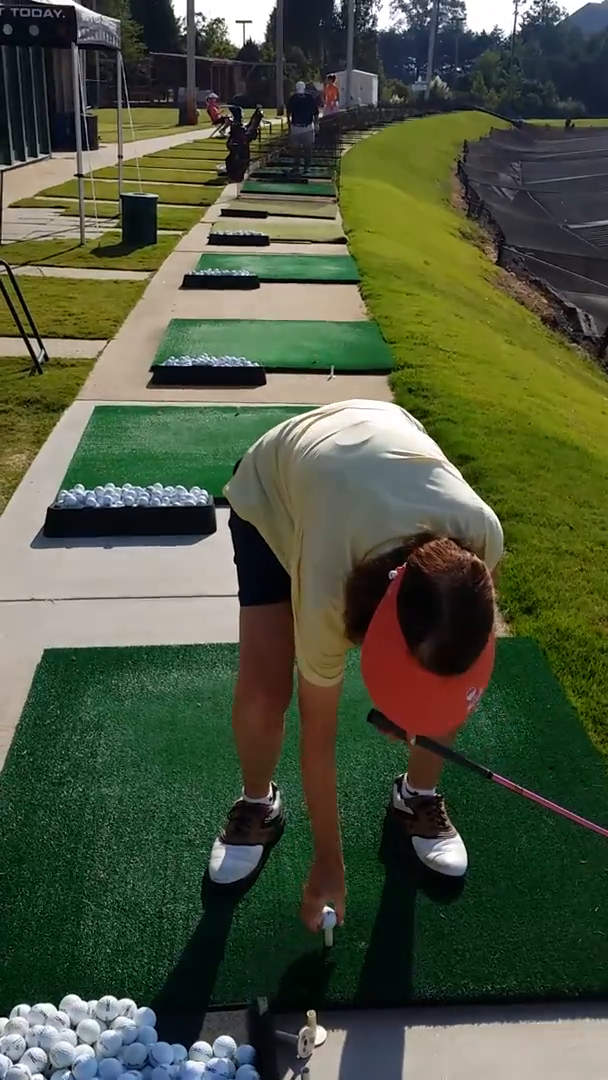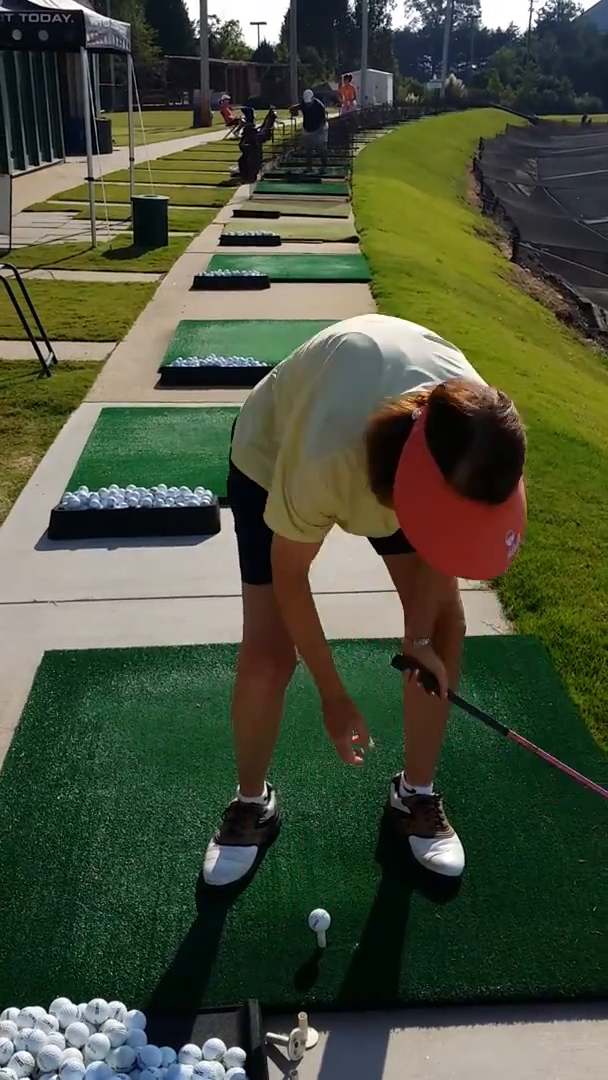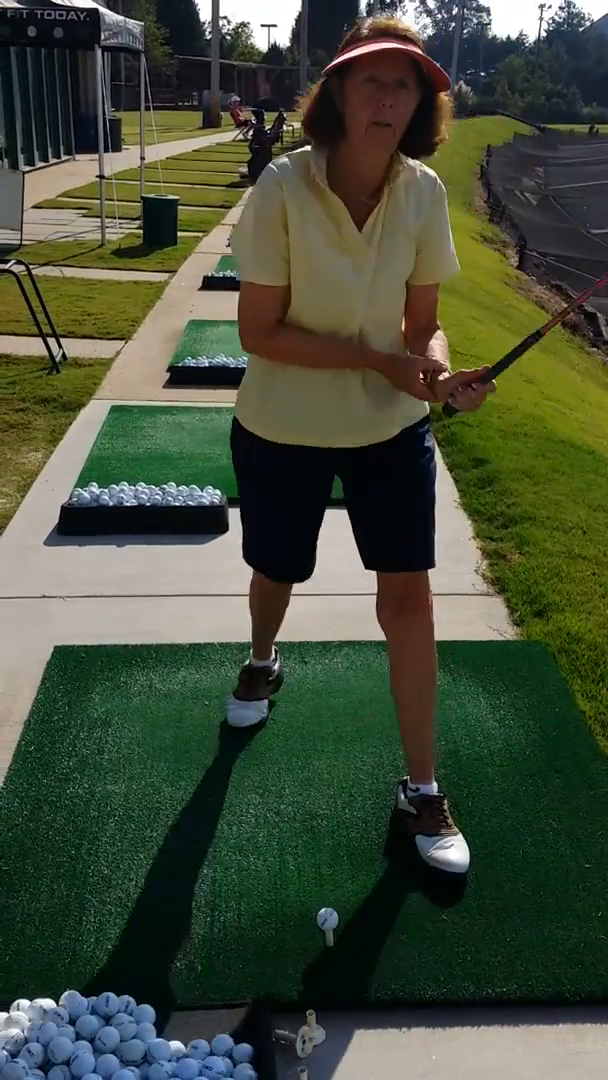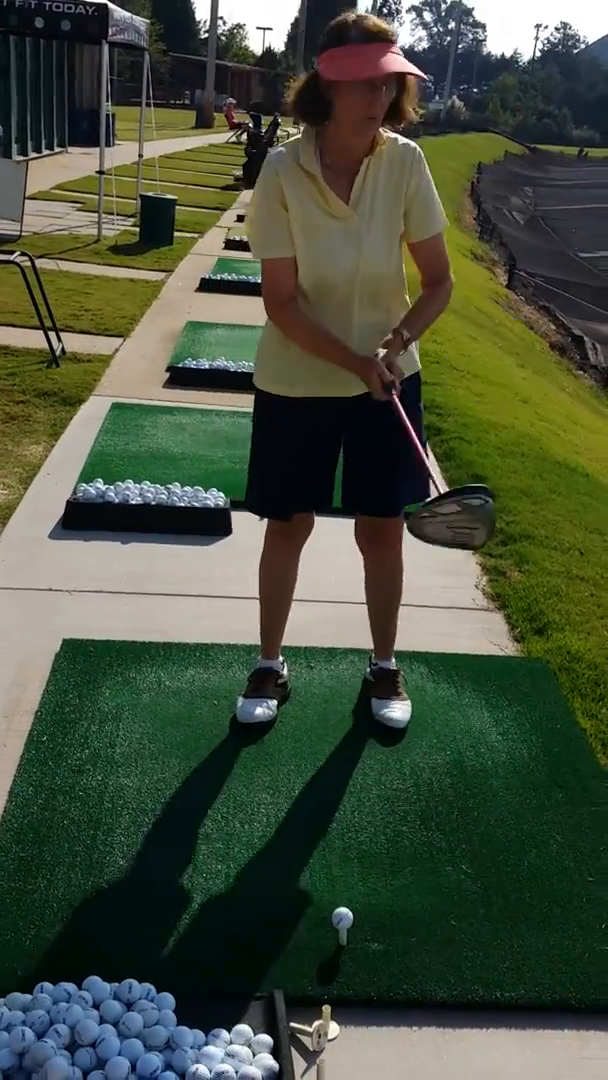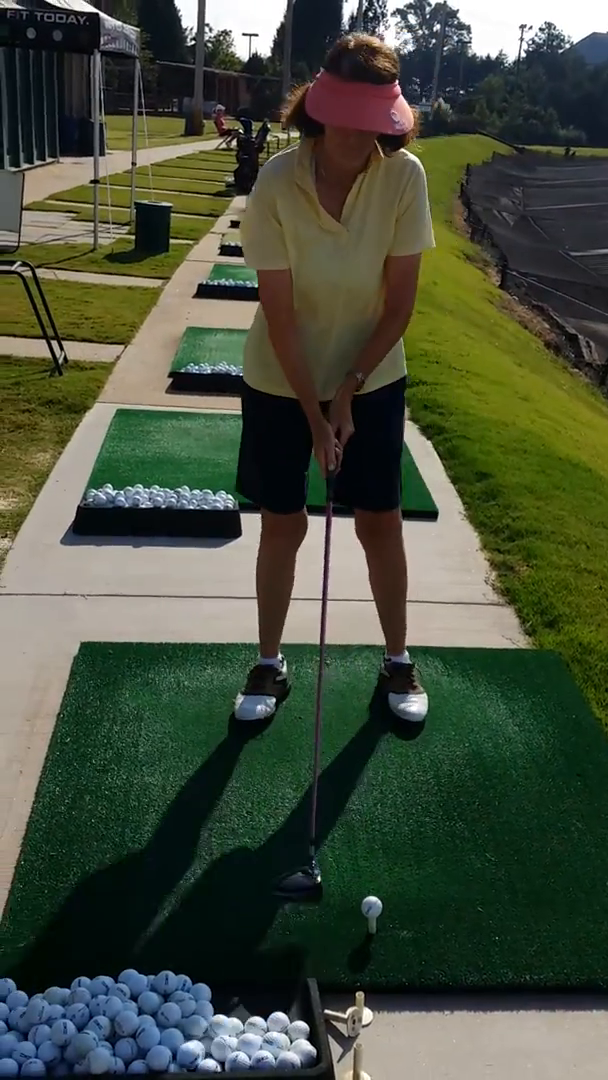
dt=1s
person 1, frame 1
left shoulder: (481, 531)
right shoulder: (327, 593)
right elbow: (318, 736)
left wrist: (423, 674)
right wrist: (328, 862)
right hip: (272, 488)
left knee: (450, 670)
right knee: (262, 689)
left ankle: (418, 798)
right ankle: (257, 806)
person 1, frame 2
left shoulder: (485, 431)
right shoulder: (326, 458)
left elbow: (462, 527)
right elbow: (290, 573)
left wrist: (421, 636)
right wrist: (334, 697)
left hip: (393, 452)
right hip: (274, 456)
left knee: (446, 624)
right knee: (267, 655)
left ankle: (415, 793)
right ankle: (252, 802)
person 1, frame 3
left shoulder: (424, 192)
right shoulder: (283, 186)
left elbow: (421, 319)
right elbow: (260, 332)
left wrist: (437, 366)
right wrist: (378, 358)
left hip: (390, 425)
right hip: (280, 428)
left knee: (407, 599)
right knee: (276, 573)
left ankle: (421, 789)
right ankle: (263, 659)
person 1, frame 4
left shoulder: (407, 162)
right shoulder: (283, 170)
left elbow: (438, 280)
right elbow: (282, 303)
left wrist: (396, 344)
right wrist: (357, 363)
left hip: (388, 384)
right hip: (296, 386)
left knee: (382, 533)
right knee: (288, 528)
left ankle: (383, 666)
right ankle: (269, 665)
person 1, frame 5
left shoulder: (404, 176)
right shoulder: (277, 181)
left elbow: (400, 303)
right elbow: (279, 313)
left wrist: (347, 389)
right wrist: (313, 415)
left hip: (372, 381)
right hip: (281, 384)
left knee: (381, 524)
right knee: (282, 525)
left ankle: (397, 660)
right ankle: (270, 662)
